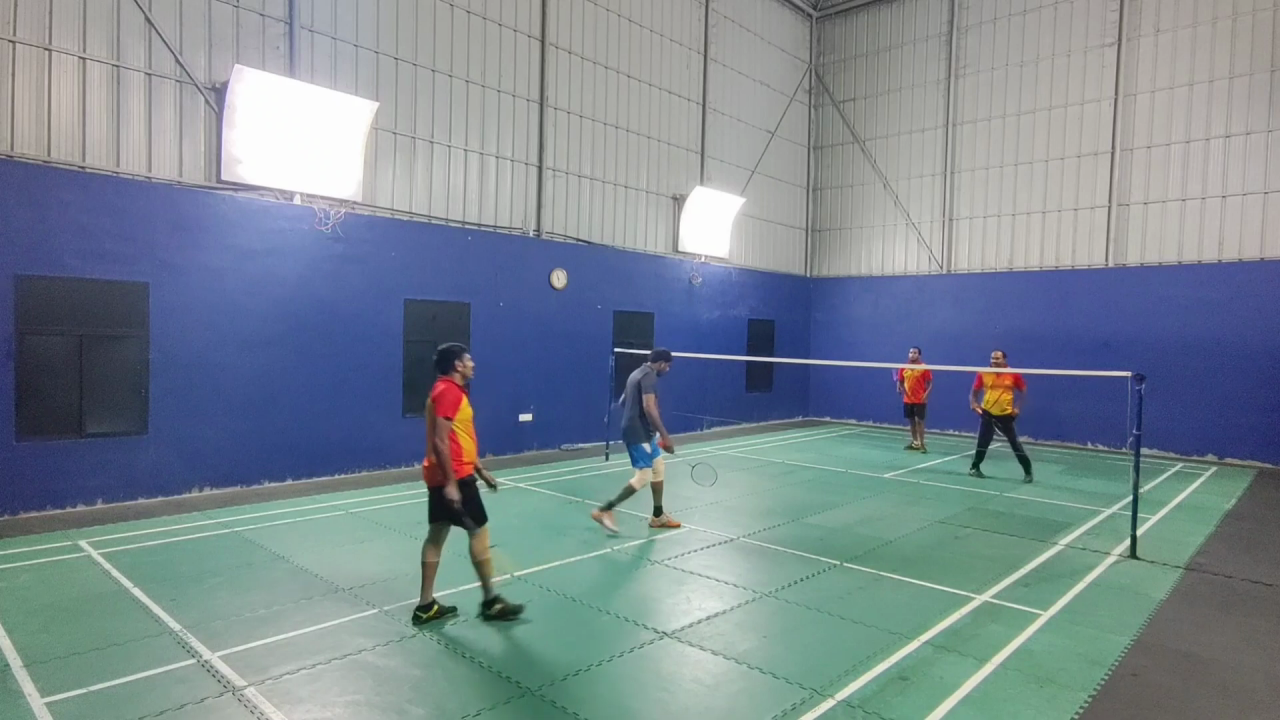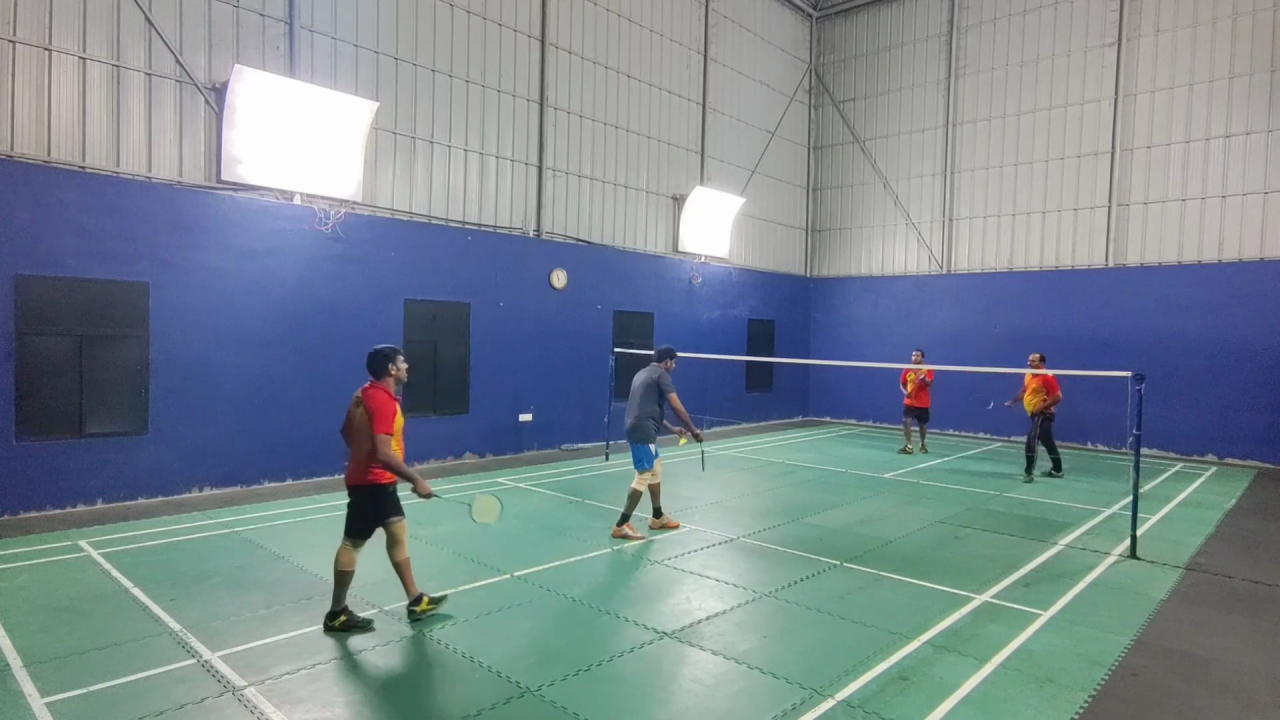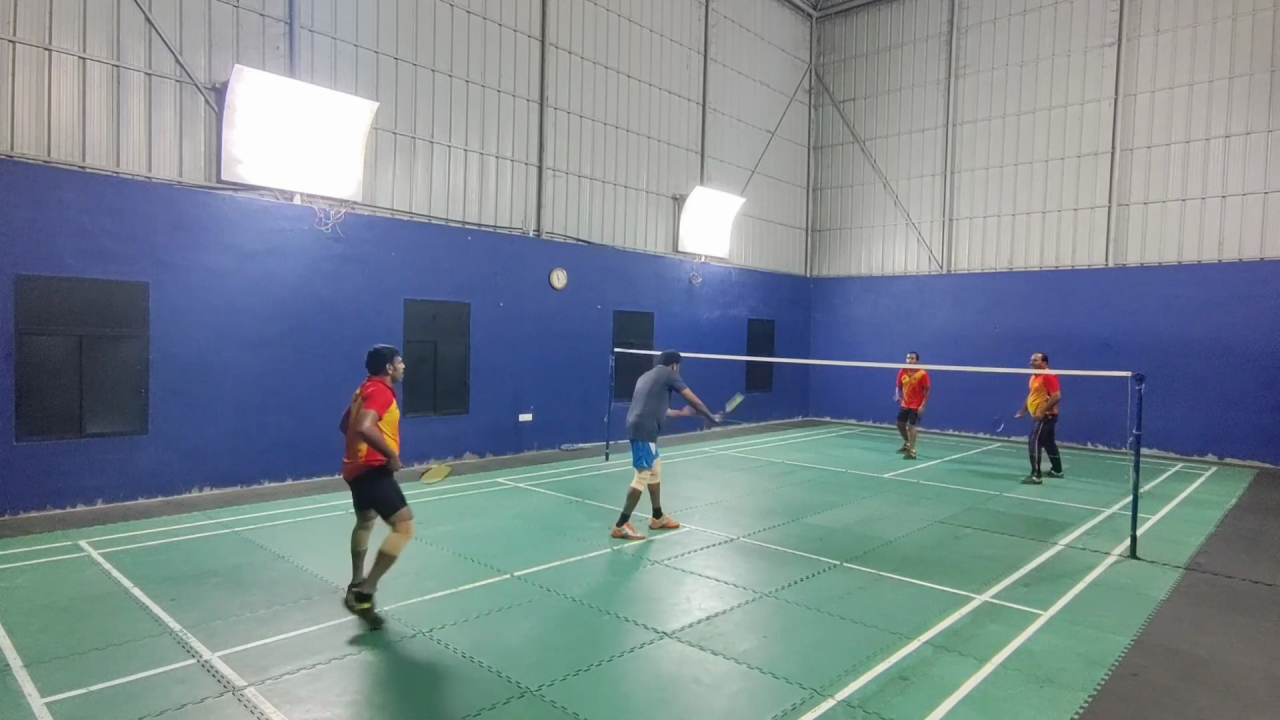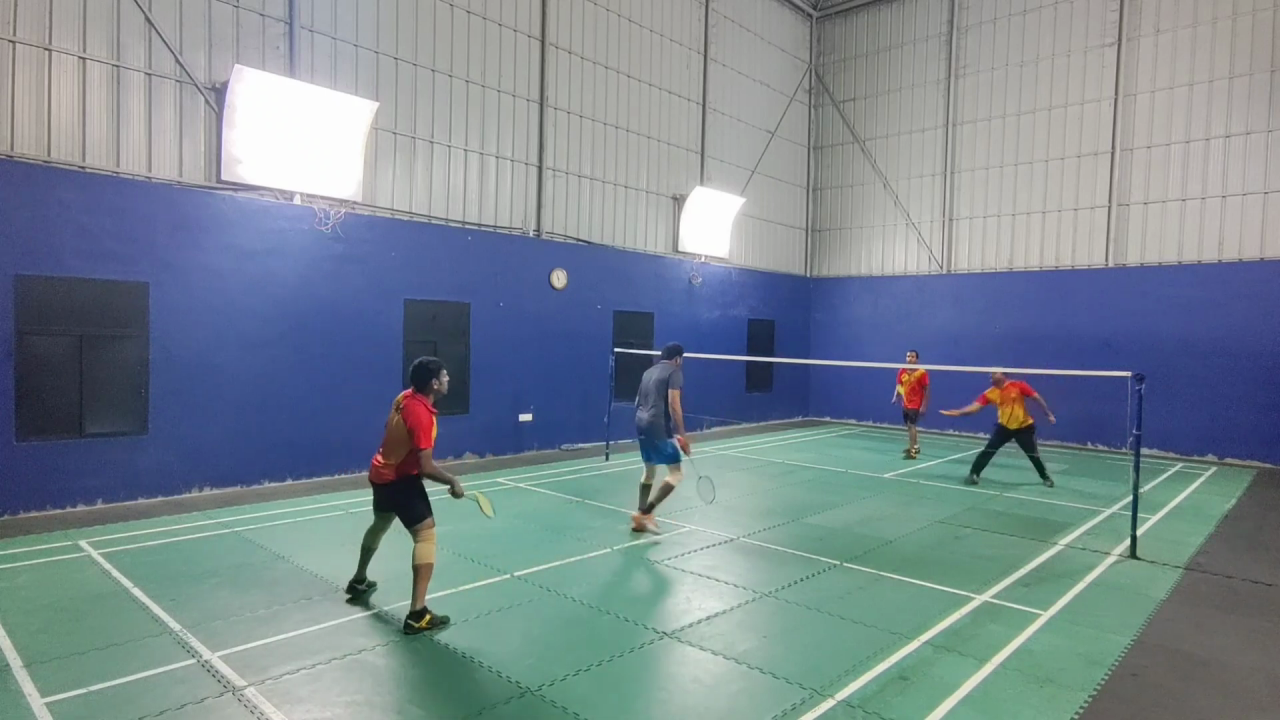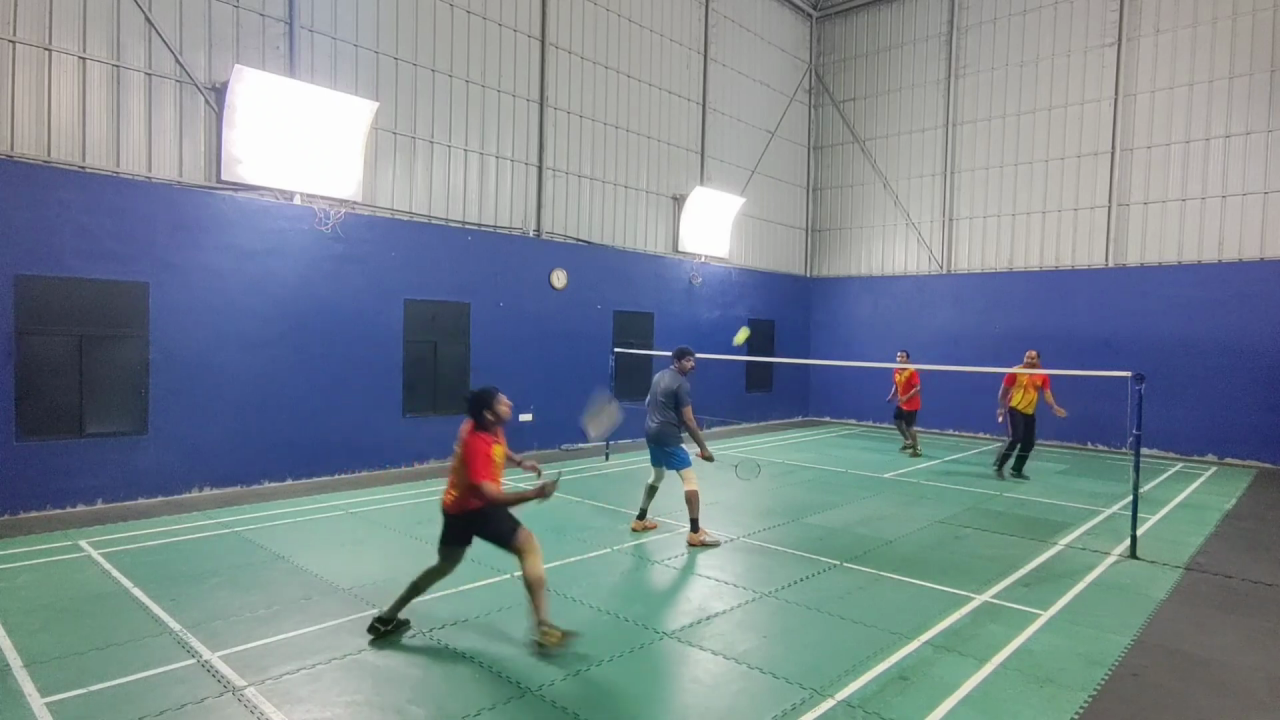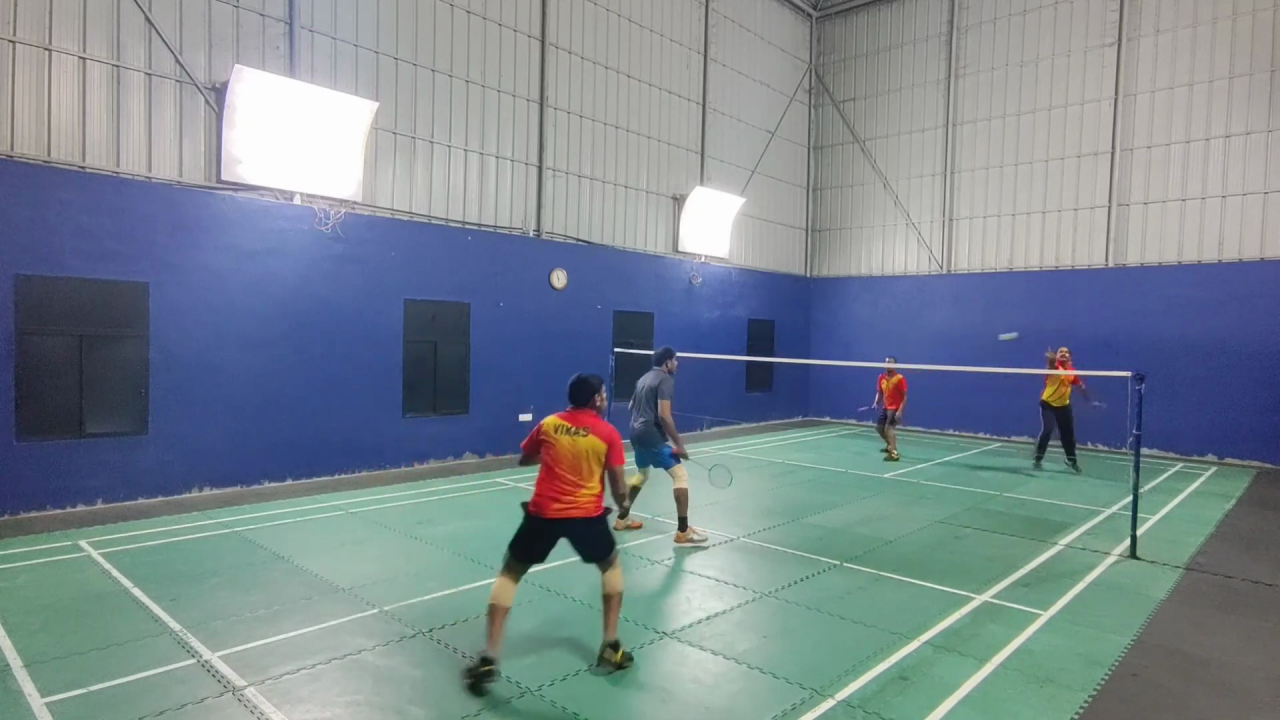
dt=0.7s
person 1, frame 1
left shoulder: (449, 391)
right shoulder: (448, 393)
right elbow: (440, 441)
left wrist: (480, 470)
right wrist: (451, 483)
left hip: (441, 476)
right hip: (452, 477)
left knee: (437, 534)
right knee: (479, 531)
left ankle: (426, 605)
right ankle: (491, 601)
person 1, frame 2
left shoulder: (365, 394)
right shoulder: (383, 402)
left elbow: (346, 431)
right elbow: (384, 454)
right wrist: (416, 481)
left hip: (377, 479)
right hip: (371, 482)
left knee: (397, 530)
right knee: (353, 542)
left ankle: (416, 601)
right ankle: (337, 613)
person 1, frame 3
left shoulder: (366, 390)
right shoulder: (380, 391)
left elbow: (345, 426)
right elbow: (364, 428)
right wrist: (391, 455)
left hip: (356, 469)
right hip: (372, 469)
left knee: (365, 522)
right knee: (404, 526)
left ankle: (359, 583)
right ankle: (363, 592)
person 1, frame 4
left shoulder: (406, 397)
right shoulder: (422, 415)
right elbow: (426, 467)
right wrist: (453, 482)
left hip: (381, 473)
right hip: (400, 479)
left knee: (380, 525)
right knee: (426, 536)
left ankle: (359, 581)
right ankle: (417, 613)
person 1, frame 5
left shoulder: (489, 428)
right shoulder: (477, 446)
left elbow: (499, 450)
right elbow: (490, 497)
left wrist: (521, 461)
right wrist: (534, 493)
left hip: (457, 506)
right hip: (470, 508)
left knee: (445, 566)
right knee: (529, 548)
left ankle: (388, 618)
right ankle: (543, 628)
person 1, frame 6
left shoulder: (548, 424)
right shoulder: (608, 434)
left elbow: (523, 459)
right elbow: (619, 489)
right wrist: (623, 504)
left hip: (542, 513)
right hip: (587, 515)
left knee: (509, 575)
right knee: (612, 568)
left ankle: (490, 658)
right ankle: (610, 648)
person 2, frame 1
left shoulder: (639, 373)
right shoulder: (649, 376)
left elbow: (623, 401)
right elbow: (649, 408)
right wrist: (665, 436)
left hip: (644, 431)
right hip: (638, 433)
left knee: (658, 468)
right knee: (643, 477)
left ankle: (658, 516)
right ankle: (604, 510)
person 2, frame 2
left shoulder: (644, 373)
right shoulder: (661, 375)
right elbow: (677, 406)
left wrist: (671, 428)
right wrist: (693, 429)
left hip: (639, 429)
right hip: (642, 431)
left knee: (655, 470)
right knee: (643, 477)
left ankle: (657, 517)
right ankle: (621, 525)
person 2, frame 3
left shoulder: (648, 376)
right shoulder: (668, 375)
right elbow: (693, 401)
left wrist: (680, 413)
right wrist: (711, 417)
left hip: (639, 427)
right hip: (644, 430)
left knee: (655, 470)
right knee: (642, 475)
left ankle: (658, 517)
right ankle: (621, 525)
person 2, frame 4
left shoulder: (648, 372)
right shoulder: (674, 372)
left elbow: (638, 402)
right elbow: (674, 404)
right wrist: (682, 434)
left hip: (642, 425)
right hip: (659, 428)
left knee: (649, 471)
right knee: (677, 472)
left ankle: (640, 517)
right ankle: (646, 512)
person 2, frame 5
left shoulder: (659, 376)
right shoulder: (681, 384)
left elbow: (648, 403)
right elbow: (688, 420)
right wrist: (703, 448)
left hip: (651, 432)
right hip: (668, 436)
left knee: (657, 475)
right knee: (689, 478)
left ankle: (640, 519)
right ankle: (695, 533)
person 2, frame 6
left shoulder: (644, 378)
right shoulder: (665, 380)
left elbow: (632, 408)
right elbow: (664, 415)
right wrist: (678, 443)
left hip: (636, 434)
right hip: (651, 437)
left knee: (642, 475)
right knee: (680, 476)
left ankle: (622, 518)
right ankle: (683, 530)
